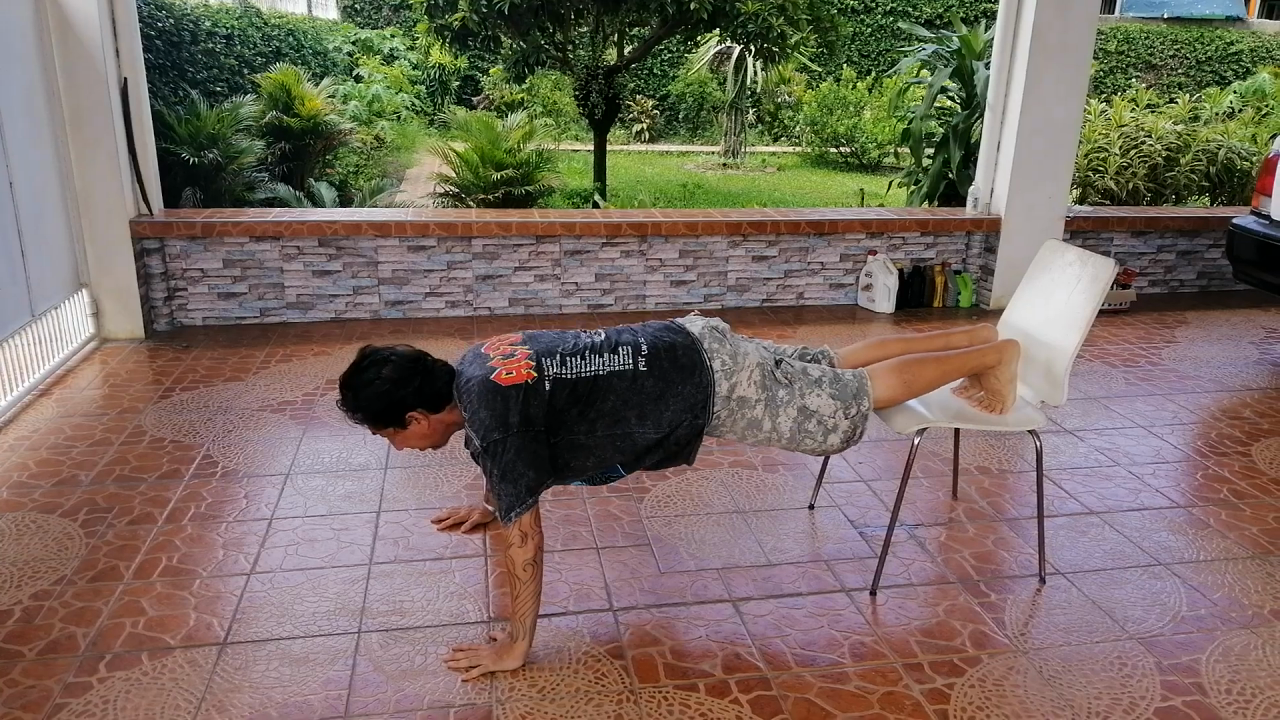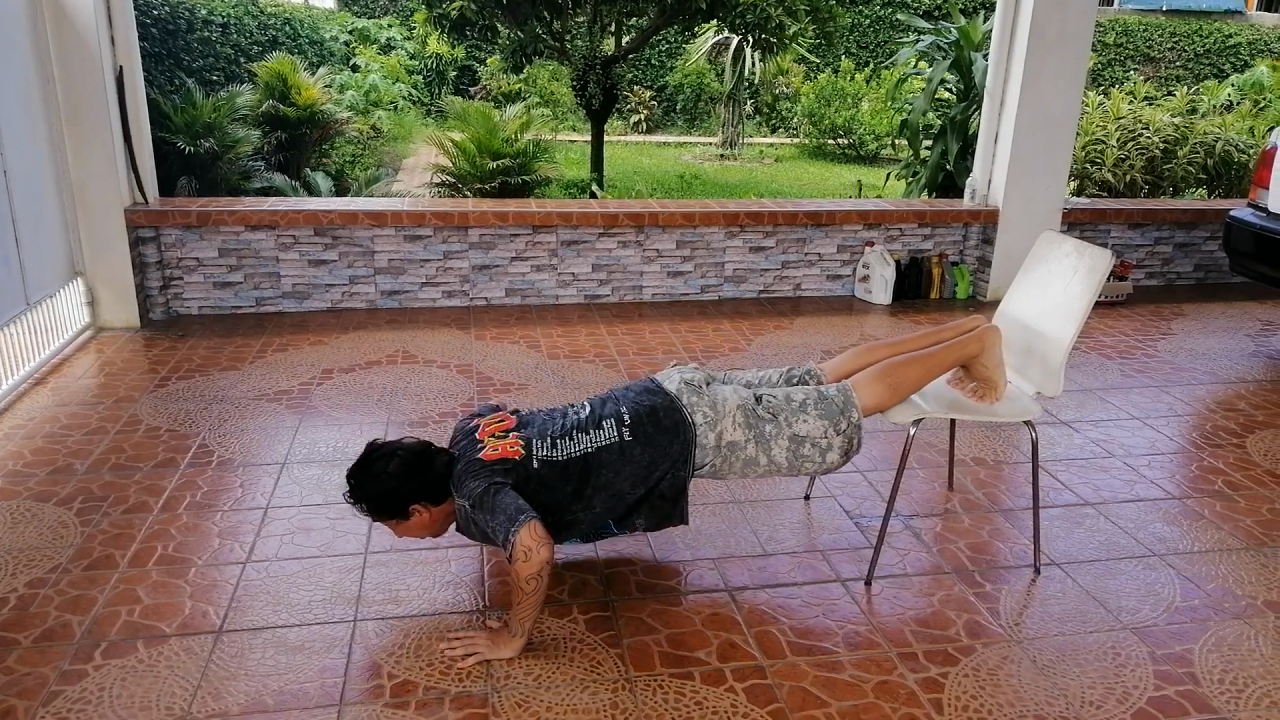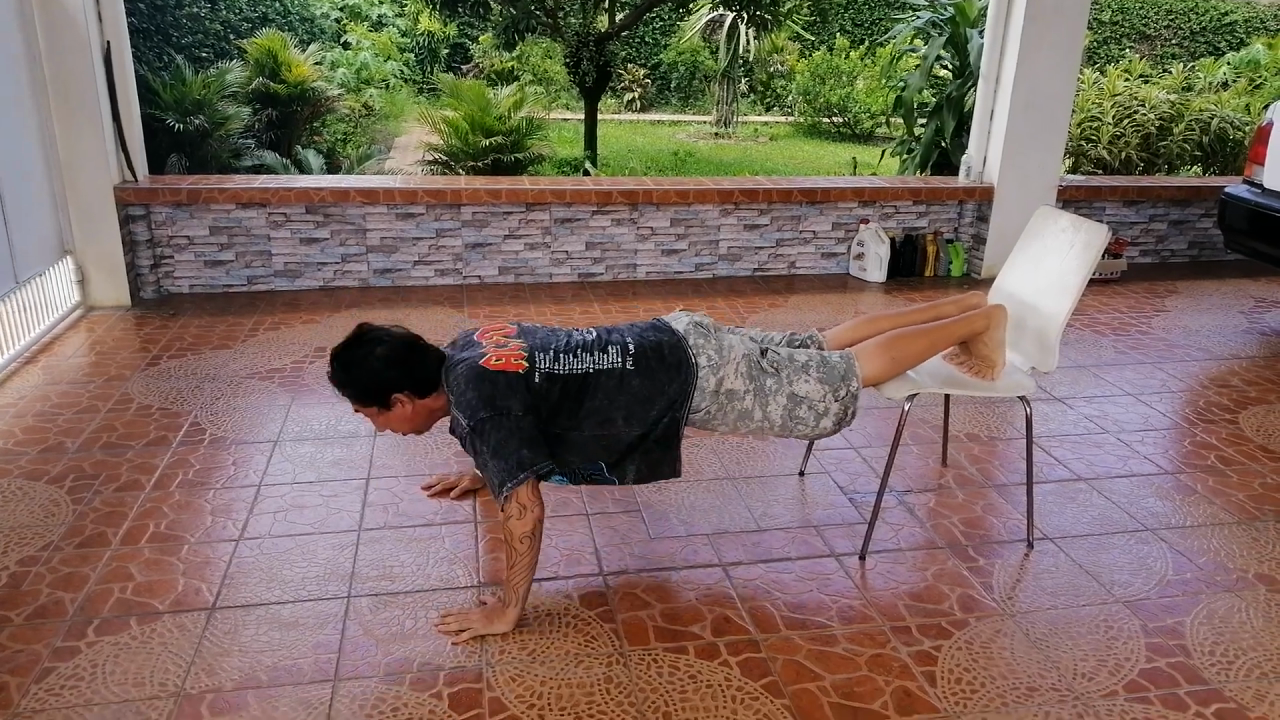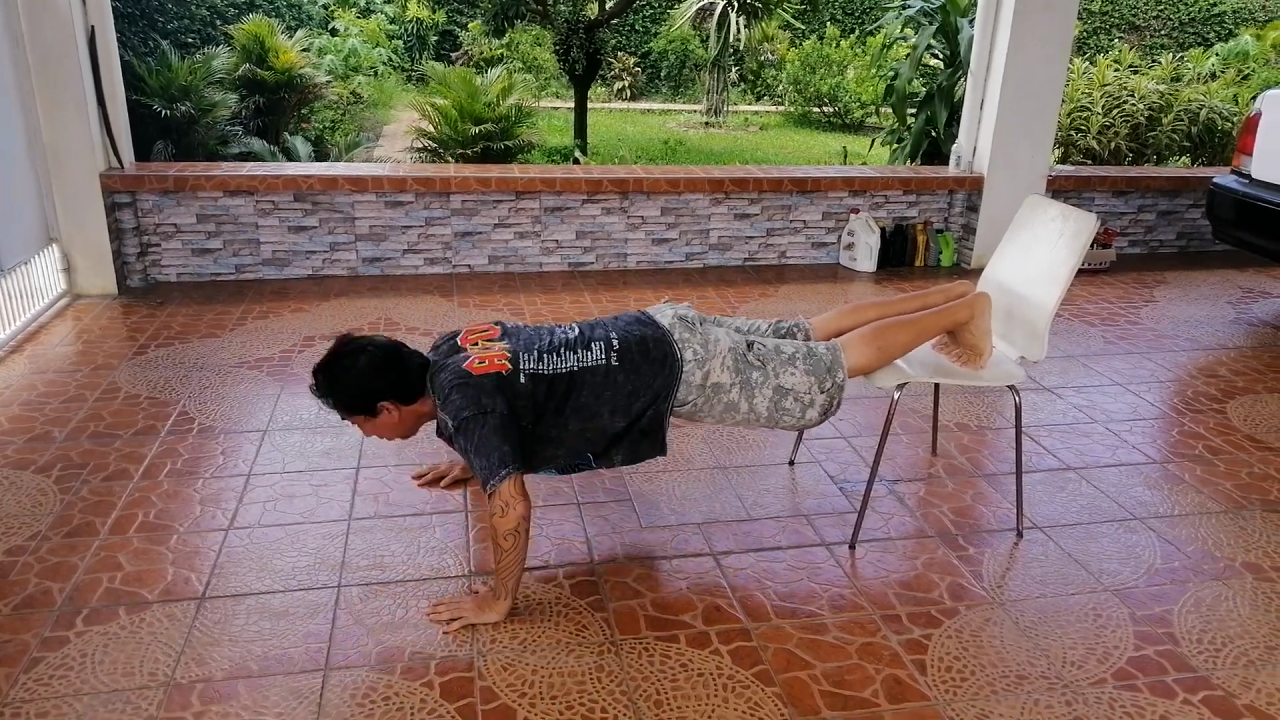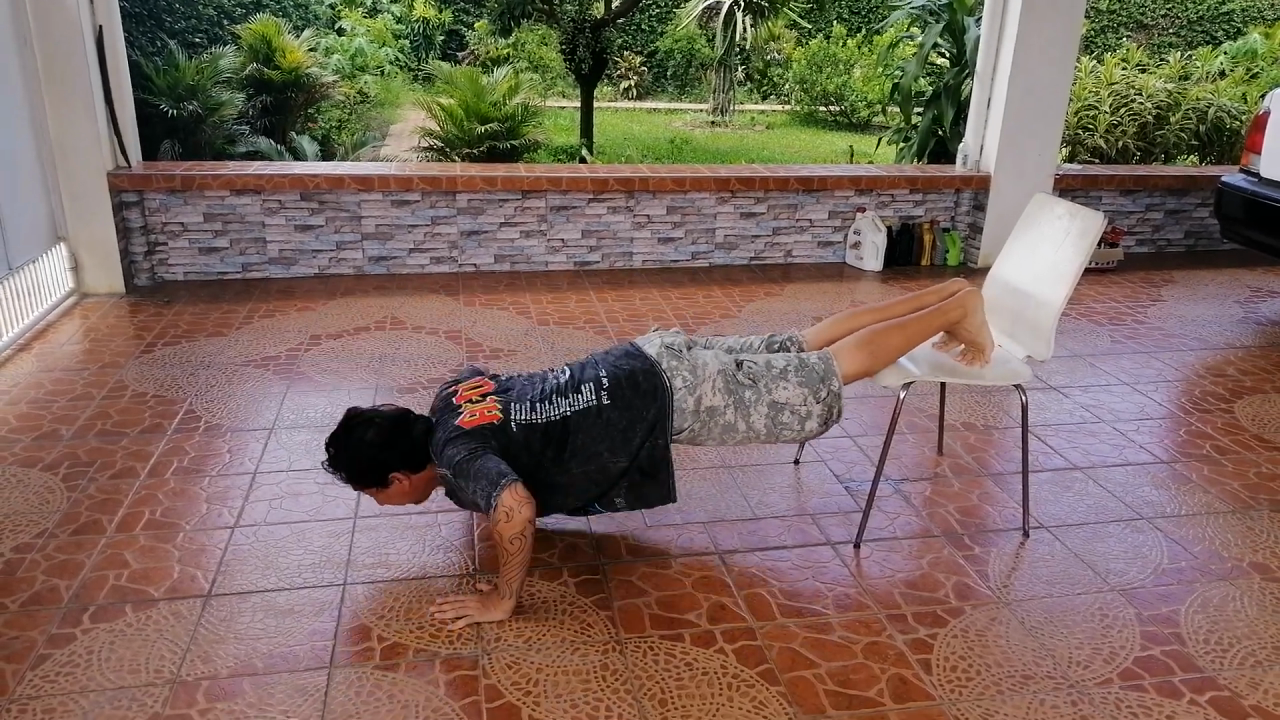
dt=0.7s
person 1, frame 1
left shoulder: (487, 412)
right shoulder: (471, 367)
left elbow: (526, 535)
left wrist: (515, 644)
right wrist: (489, 499)
left hip: (707, 384)
right hip: (692, 346)
left knee: (857, 397)
right knee: (836, 367)
left ankle: (994, 355)
right ankle: (974, 334)
person 1, frame 2
left shoulder: (475, 490)
right shoulder: (466, 438)
left elbow: (534, 548)
left wrist: (513, 633)
left hip: (691, 433)
right hip: (675, 395)
left knee: (847, 411)
right knee: (822, 382)
left ankle: (975, 342)
right ankle: (962, 327)
person 1, frame 3
left shoulder: (475, 404)
right shoulder: (463, 351)
left elbow: (525, 507)
left wrist: (507, 608)
right wrist: (482, 467)
left hip: (691, 379)
right hip: (676, 342)
left knee: (849, 374)
right knee: (824, 348)
left ankle: (981, 320)
right ankle: (963, 303)
person 1, frame 4
left shoulder: (459, 404)
right shoulder: (446, 353)
left elbow: (511, 502)
left wrist: (499, 597)
right wrist: (474, 457)
left hip: (677, 367)
right hip: (661, 332)
left knee: (832, 368)
right knee: (812, 337)
left ankle: (964, 311)
right ankle: (951, 295)
person 1, frame 5
left shoulder: (457, 456)
right shoulder: (449, 403)
left elbow: (516, 511)
left wrist: (502, 596)
left hip: (669, 396)
right hip: (655, 361)
left knee: (832, 373)
right knee: (809, 347)
left ankle: (957, 307)
right ankle: (940, 294)
